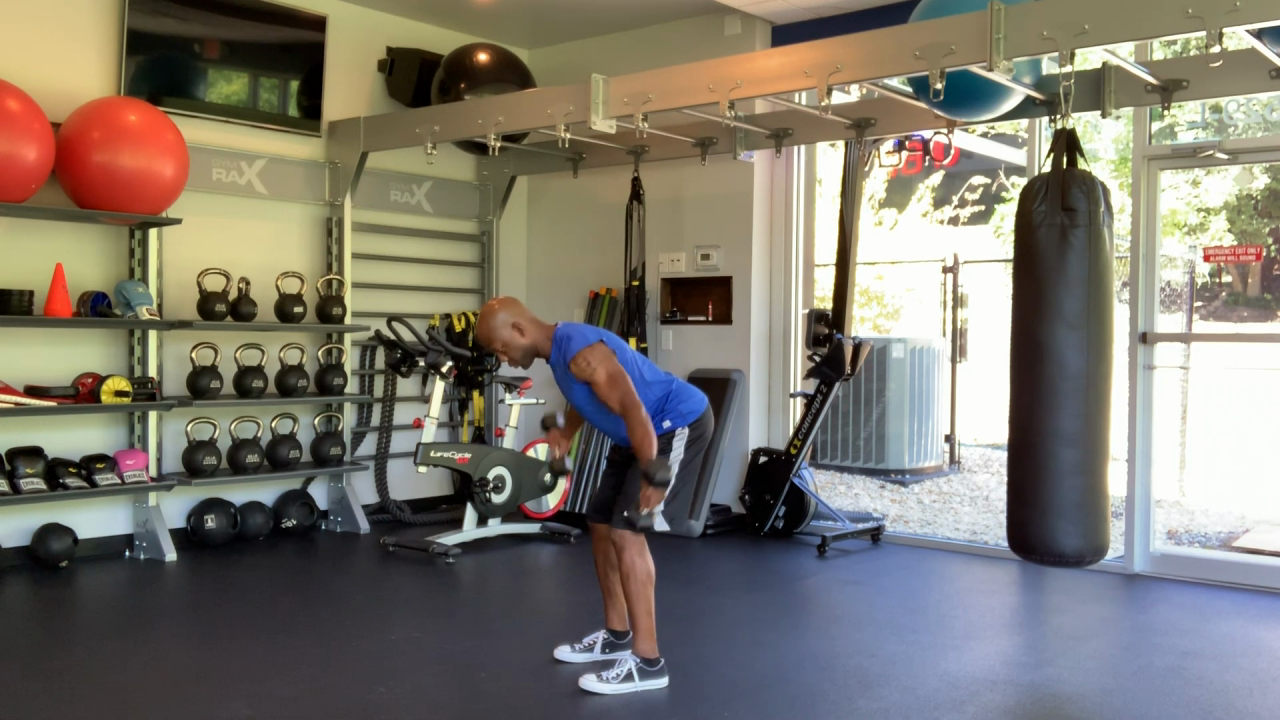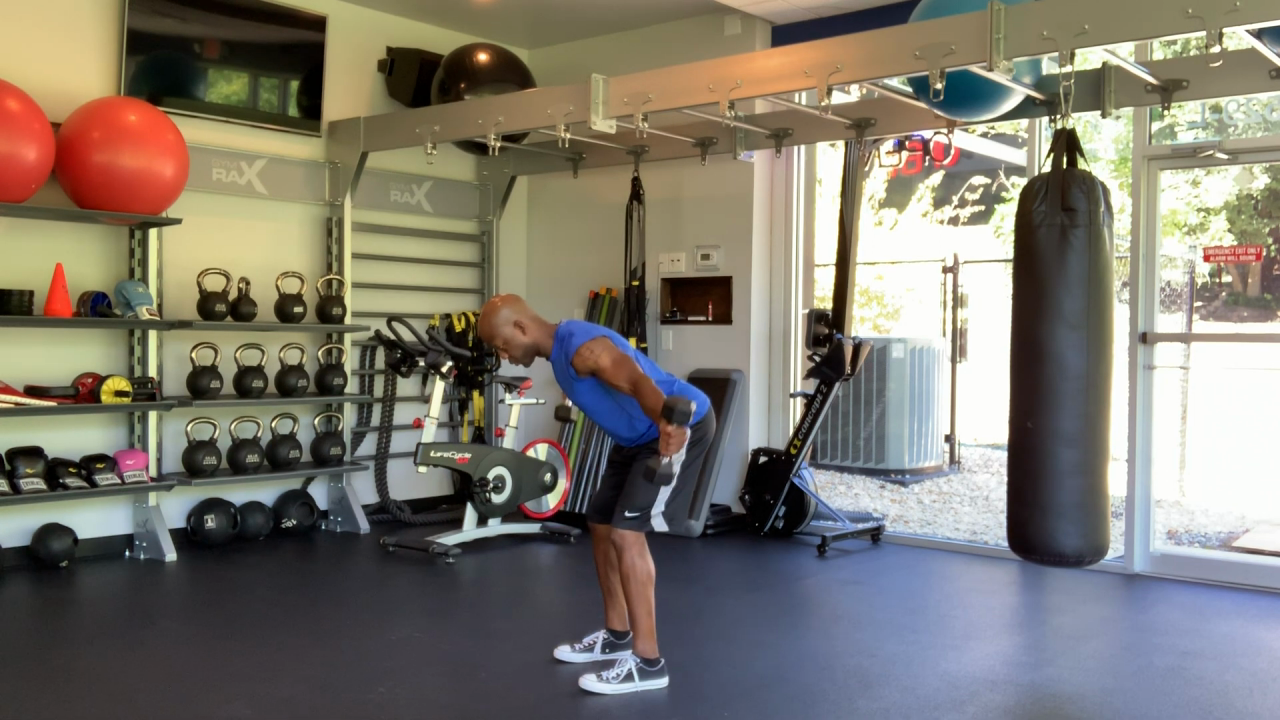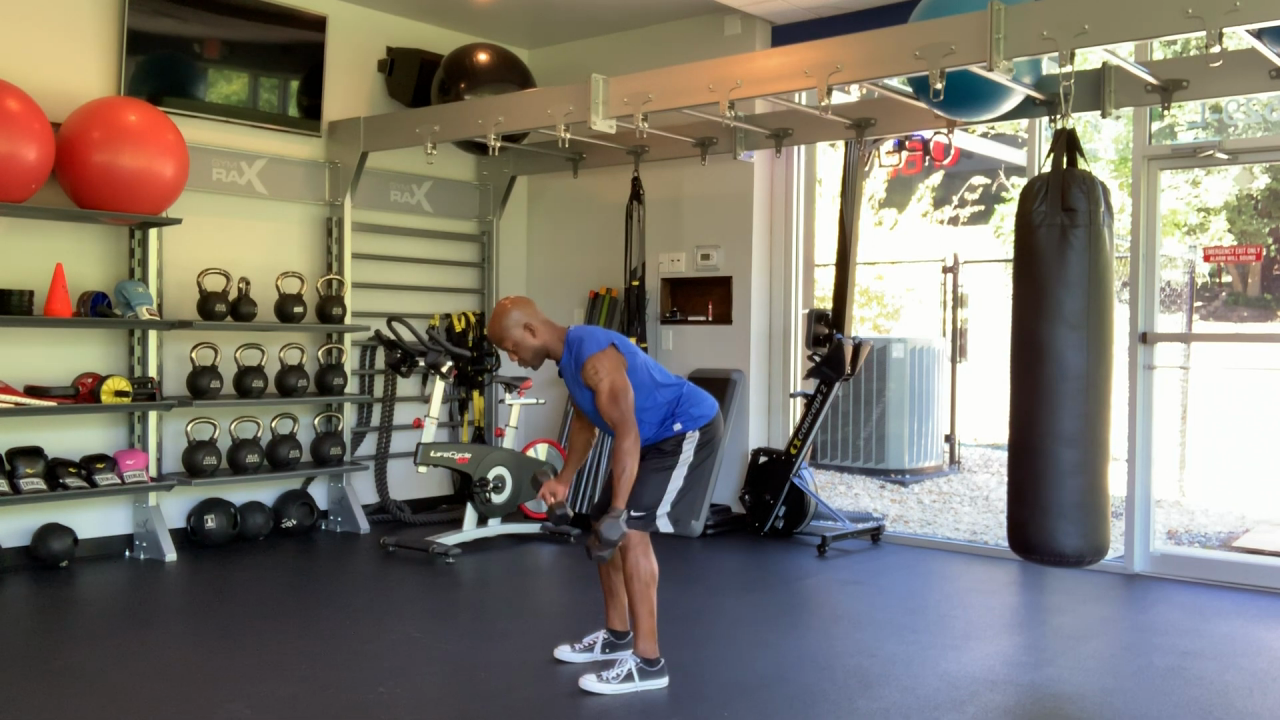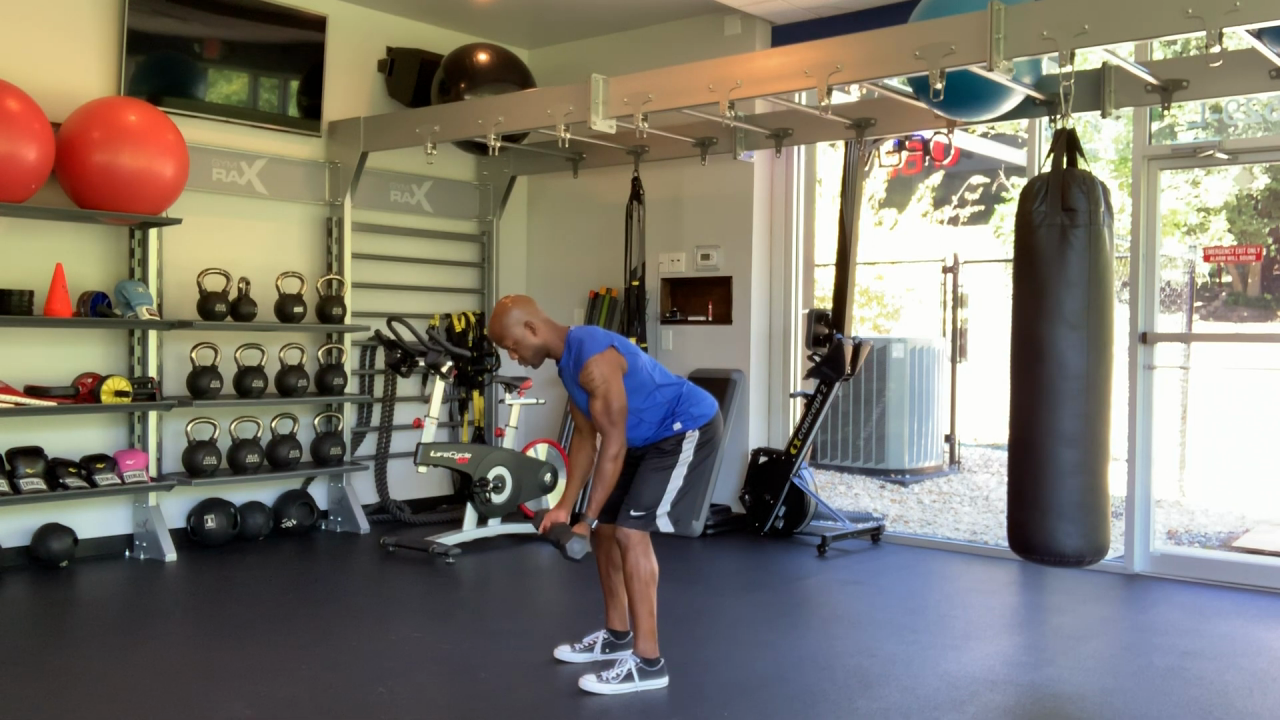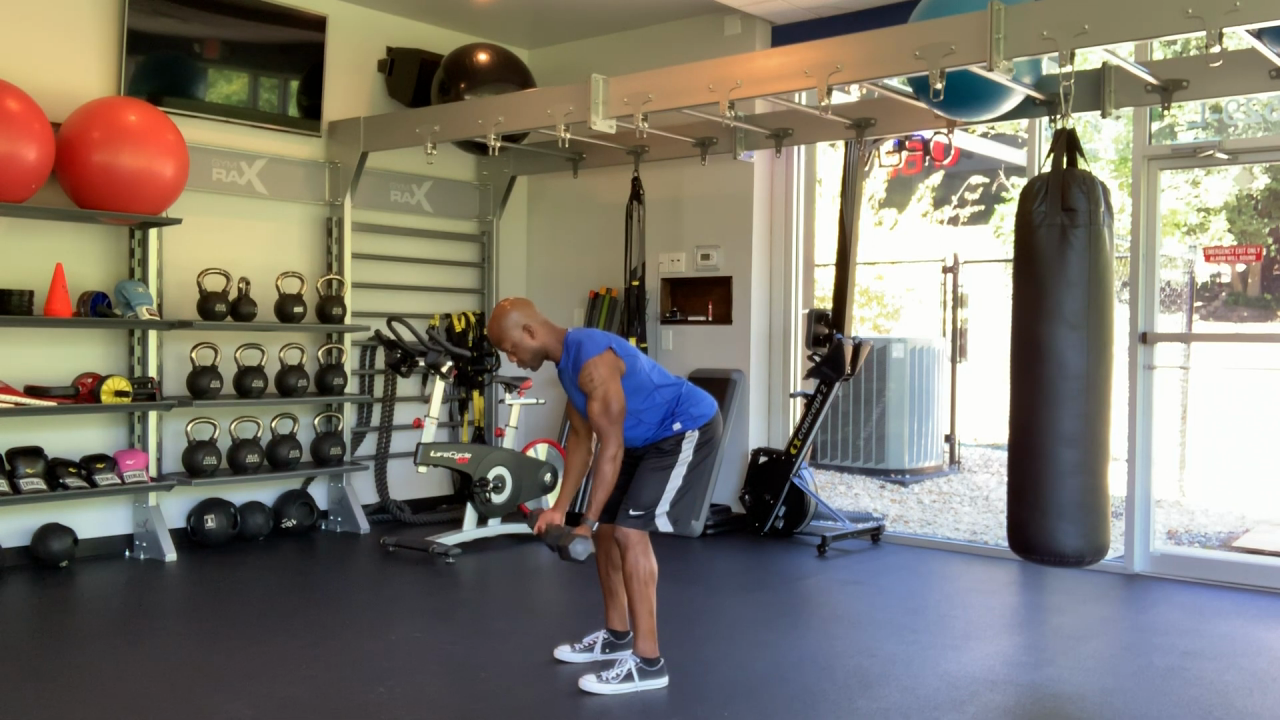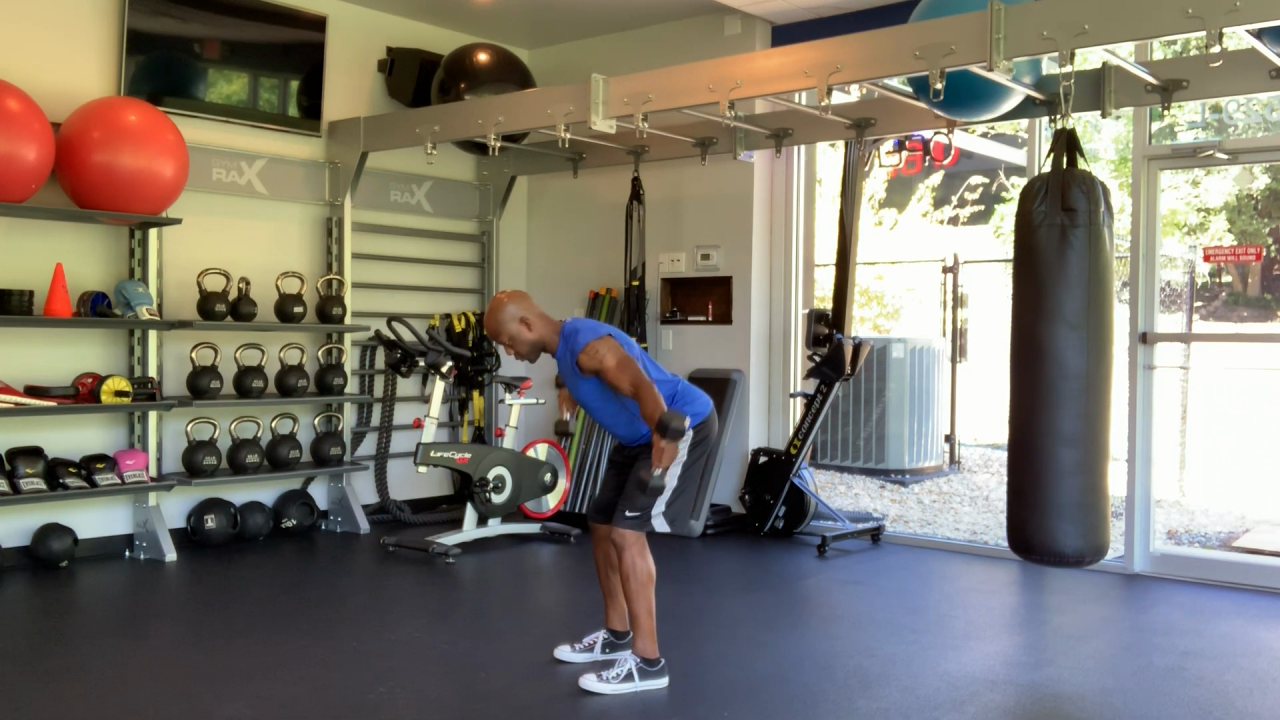
dt=0.4s
person 1, frame 1
left shoulder: (581, 351)
right shoulder: (558, 353)
left elbow: (634, 411)
left wrist: (652, 476)
right wrist: (565, 434)
left hip: (678, 425)
right hip: (648, 431)
left knee: (625, 532)
right knee: (601, 525)
left ankle: (647, 662)
right ankle: (617, 635)
person 1, frame 2
left shoulder: (581, 346)
right shoulder: (560, 349)
left elbow: (641, 383)
left wrist: (668, 426)
right wrist: (571, 398)
left hip: (679, 428)
right hip: (639, 435)
left knee: (626, 532)
right knee: (601, 524)
left ankle: (647, 661)
right ankle: (616, 635)
person 1, frame 3
left shoulder: (593, 355)
right shoulder: (567, 357)
left elbow: (627, 434)
right elbow: (585, 421)
left wrist: (618, 512)
right wrist: (563, 480)
left hip: (688, 428)
right hip: (654, 434)
left knee: (630, 532)
right knee: (604, 526)
left ankle: (647, 662)
right ankle: (617, 635)
person 1, frame 4
left shoulder: (593, 357)
right shoulder: (567, 360)
left elbow: (613, 444)
right elbow: (586, 435)
left wrist: (587, 520)
right wrist: (565, 506)
left hip: (688, 428)
right hip: (652, 435)
left knee: (631, 532)
right knee: (607, 528)
left ankle: (647, 662)
right ankle: (616, 635)
person 1, frame 5
left shoulder: (591, 359)
right shoulder: (566, 362)
left elbow: (611, 447)
right elbow: (581, 438)
left wrist: (587, 522)
right wrist: (560, 508)
left hip: (688, 428)
right hip: (652, 435)
left knee: (630, 531)
right knee: (606, 527)
left ankle: (647, 661)
right ankle: (617, 635)
person 1, frame 6
left shoulder: (588, 343)
right shoulder: (565, 347)
left elbow: (644, 389)
left wrist: (666, 431)
right wrist: (568, 398)
left hip: (684, 425)
right hip: (639, 435)
left knee: (628, 531)
right knee: (602, 525)
left ankle: (647, 661)
right ankle: (617, 635)
